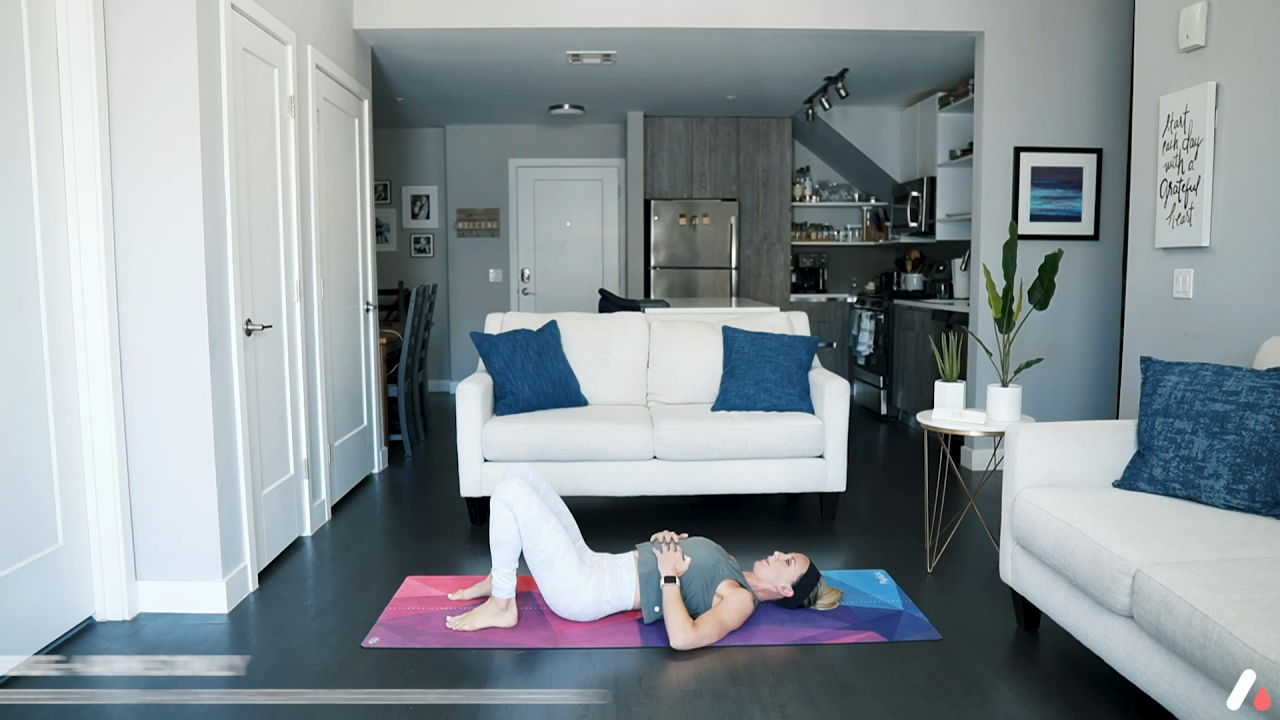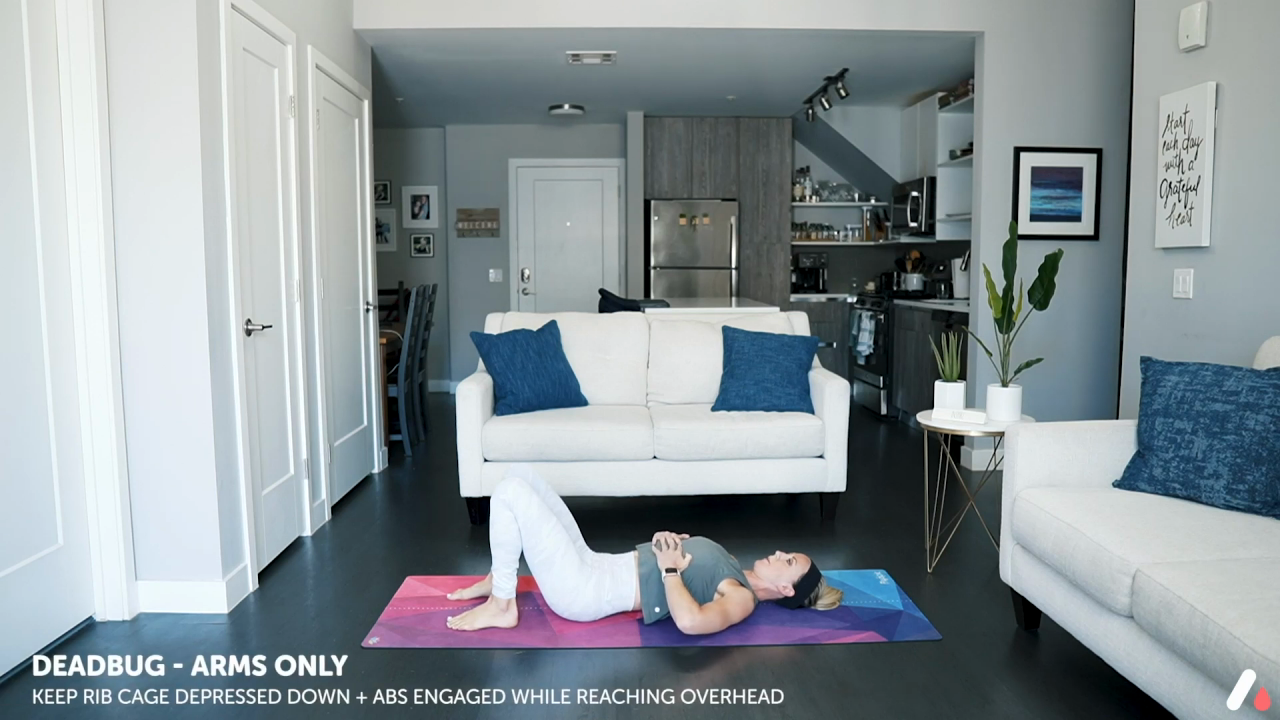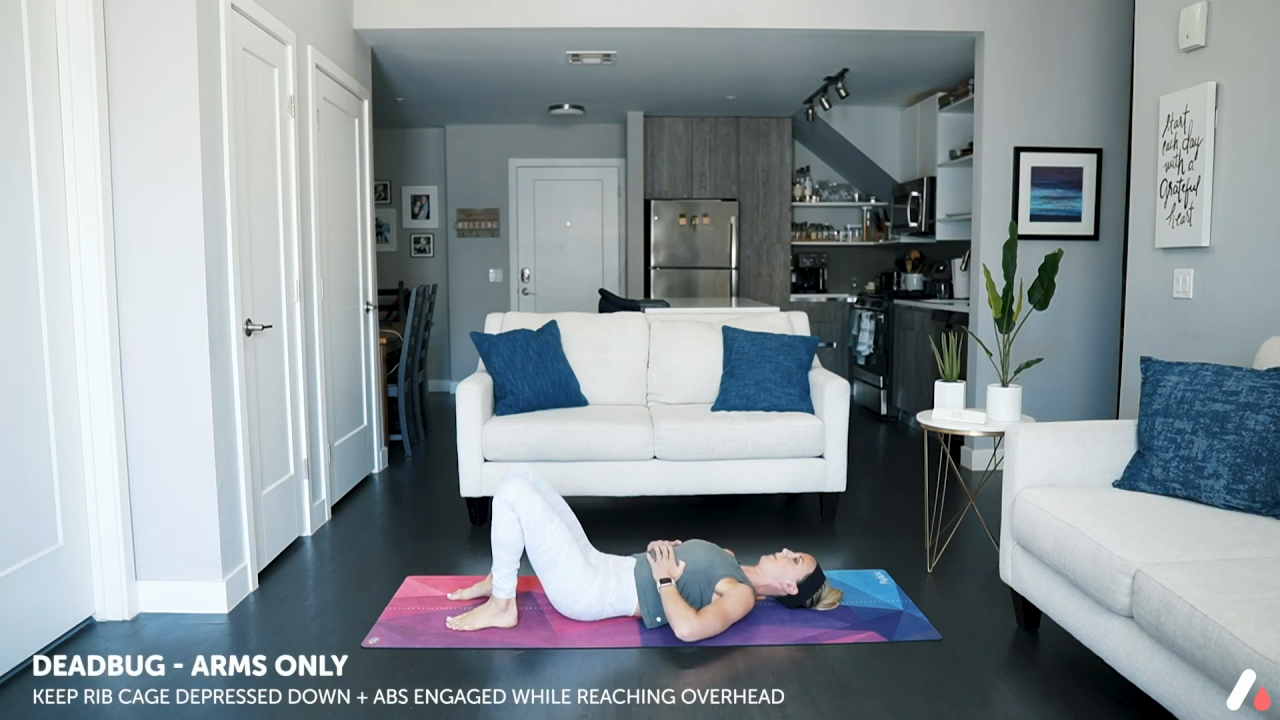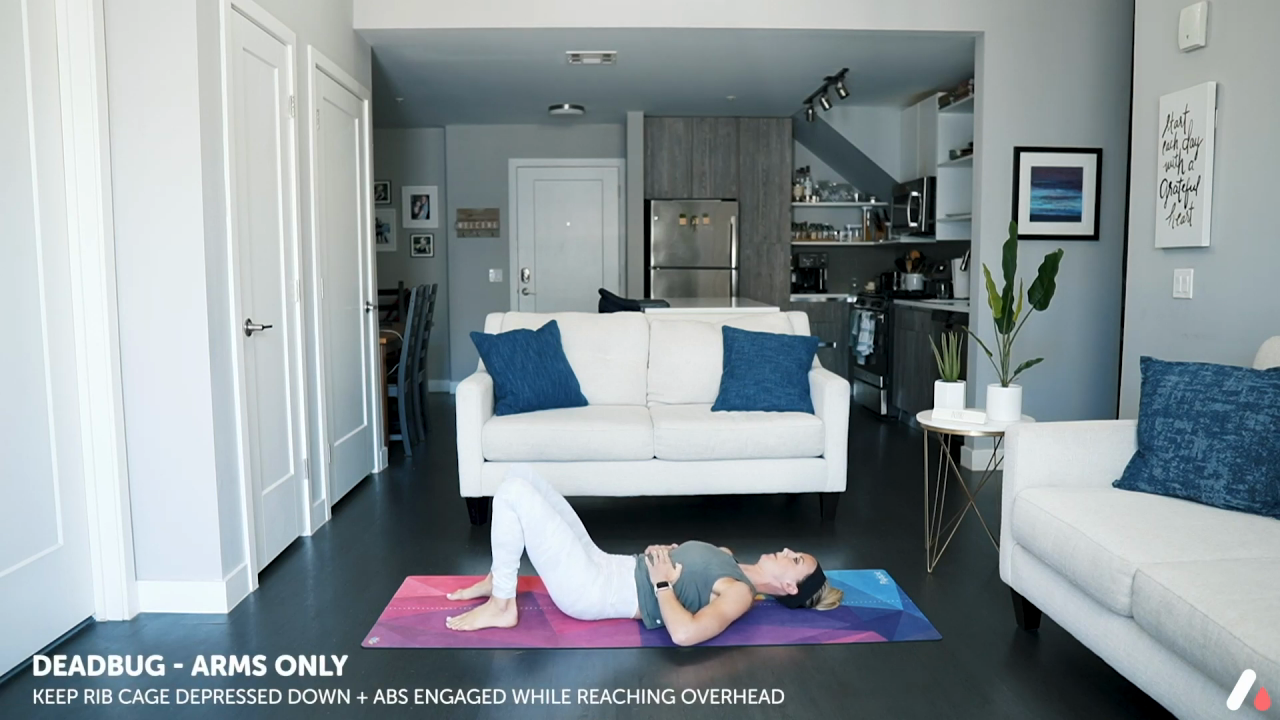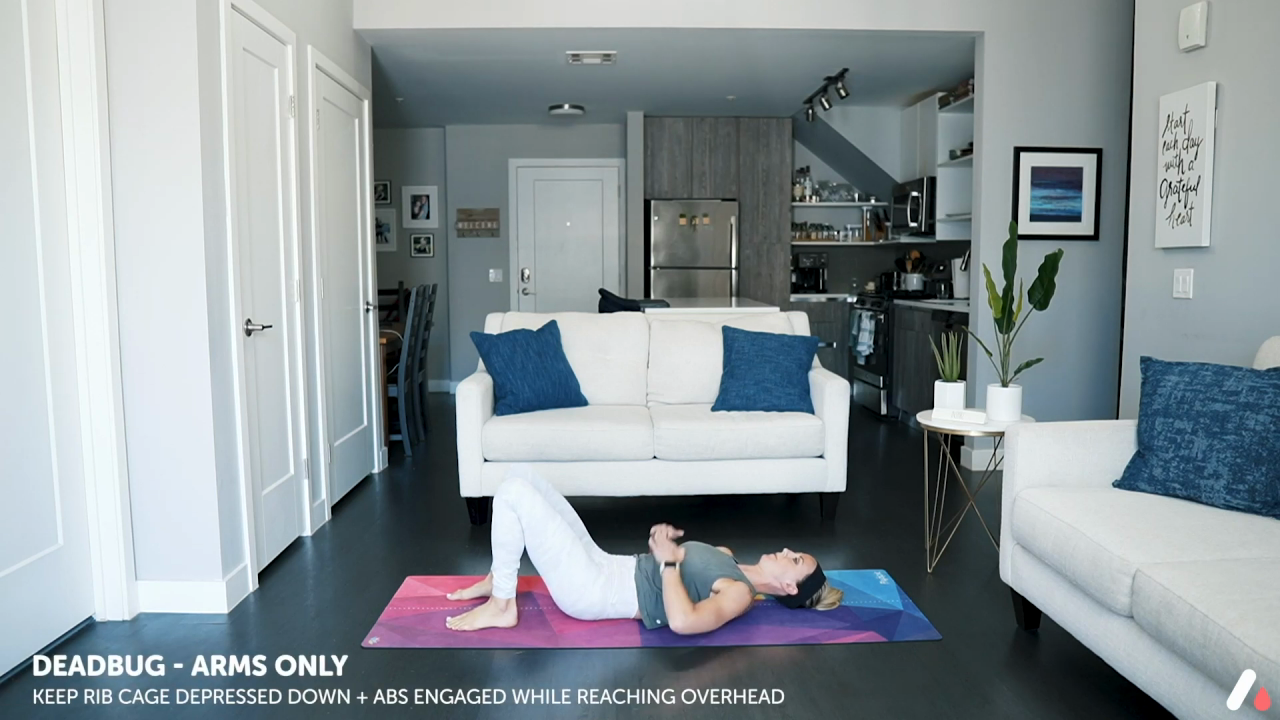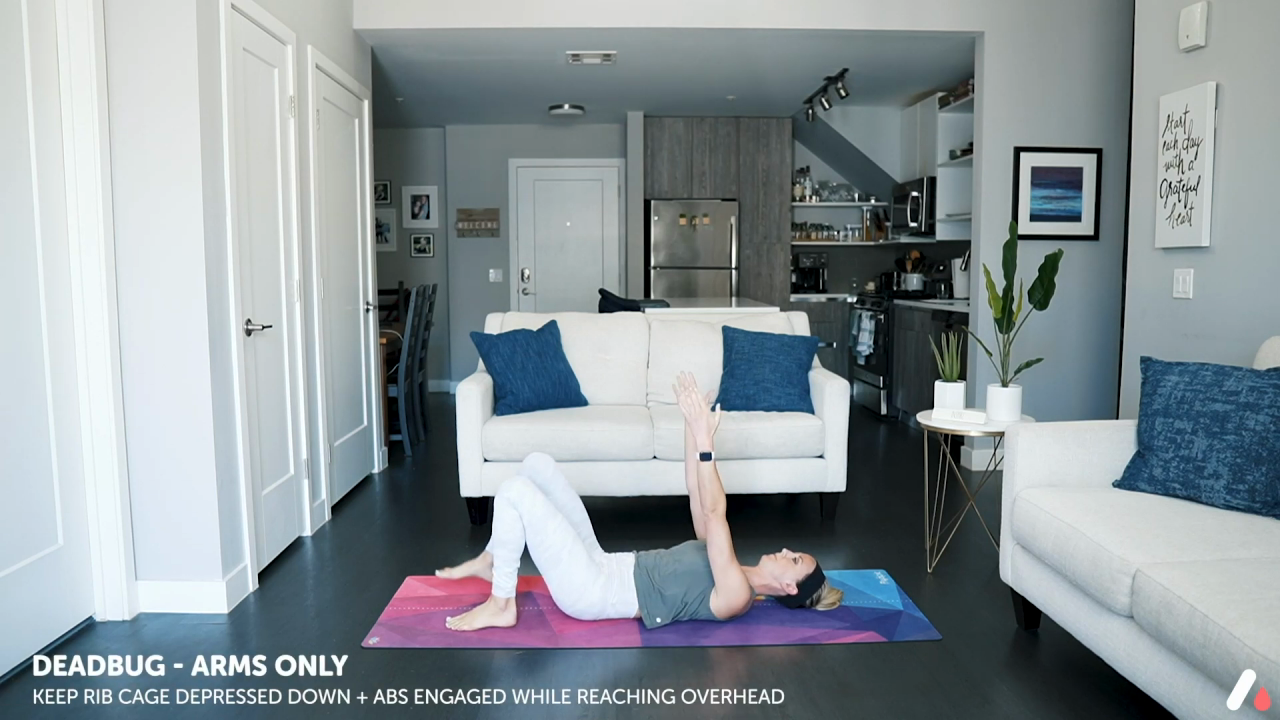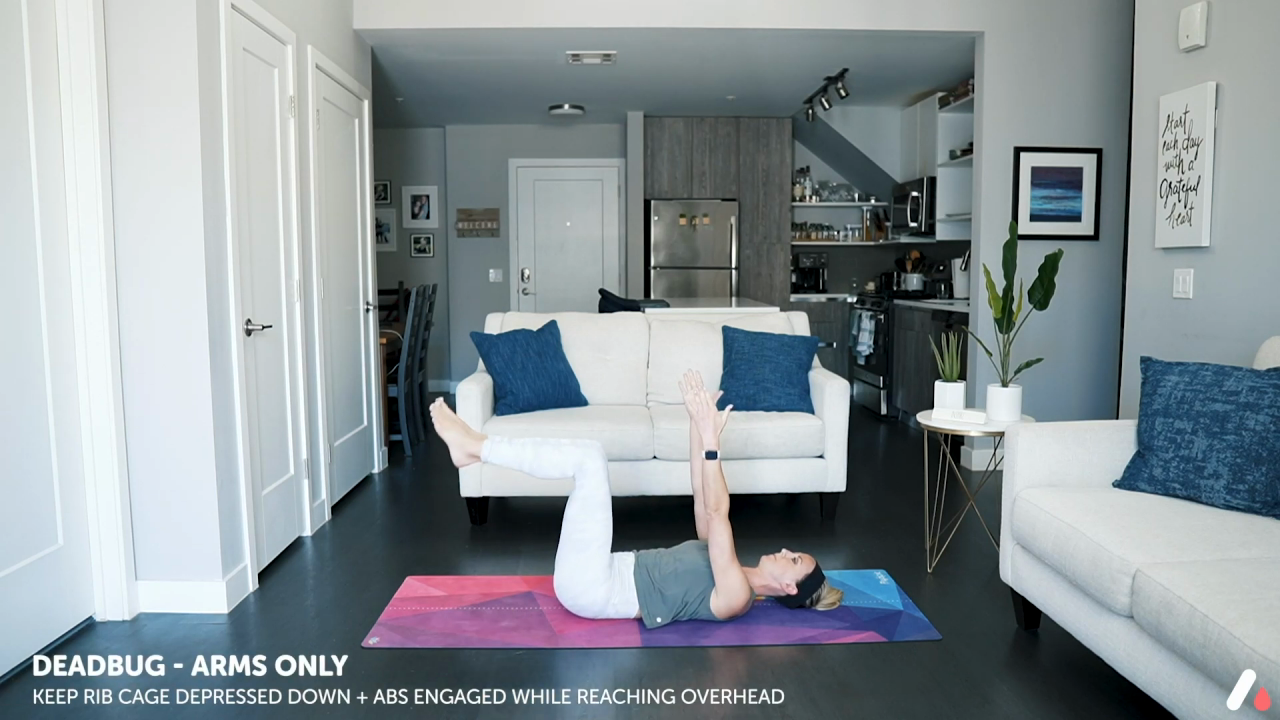
dt=0.7s
person 1, frame 1
left shoulder: (740, 600)
right shoulder: (733, 575)
left elbow: (682, 639)
left wrist: (669, 575)
right wrist: (666, 542)
left hip: (580, 591)
right hip: (591, 567)
left knee: (510, 492)
right knee: (521, 472)
left ankle: (501, 606)
right ankle: (498, 579)
person 1, frame 2
left shoulder: (741, 599)
right shoulder: (734, 574)
left elbow: (690, 620)
left wrist: (670, 568)
right wrist: (668, 542)
left hip: (581, 592)
right hip: (593, 567)
left knee: (509, 492)
right knee: (520, 472)
left ankle: (502, 606)
right ankle: (498, 579)
person 1, frame 3
left shoulder: (742, 596)
right shoulder: (735, 573)
left elbow: (687, 628)
left wrist: (665, 578)
right wrist: (667, 550)
left hip: (584, 591)
right hip: (597, 567)
left knee: (512, 493)
right knee: (521, 473)
left ankle: (501, 607)
right ankle: (498, 580)
person 1, frame 4
left shoulder: (740, 594)
right shoulder: (731, 567)
left elbow: (683, 633)
left wrist: (662, 582)
right wrist: (665, 552)
left hip: (587, 590)
right hip: (601, 566)
left knee: (513, 491)
right knee: (521, 474)
left ankle: (502, 605)
right ankle: (498, 579)
person 1, frame 5
left shoulder: (738, 596)
right shoulder: (728, 559)
left elbow: (681, 619)
left wrist: (668, 560)
right wrist: (665, 540)
left hip: (590, 590)
right hip: (601, 568)
left knee: (513, 492)
right knee: (522, 474)
left ankle: (501, 607)
right ankle: (497, 579)
person 1, frame 6
left shoulder: (736, 595)
right shoulder: (729, 566)
left elbow: (714, 513)
right elbow: (698, 495)
left wrist: (704, 441)
right wrist: (692, 423)
left hip: (587, 591)
right hip: (601, 570)
left knee: (516, 491)
right knee: (537, 464)
left ankle: (500, 605)
right ankle: (492, 560)
person 1, frame 7
left shoulder: (736, 595)
right shoulder: (729, 569)
left elbow: (717, 513)
right elbow: (701, 497)
left wrist: (712, 440)
right wrist: (697, 422)
left hip: (588, 589)
right hip: (599, 578)
left knee: (590, 460)
right knee: (589, 454)
left ankle: (477, 447)
right ankle: (476, 446)
